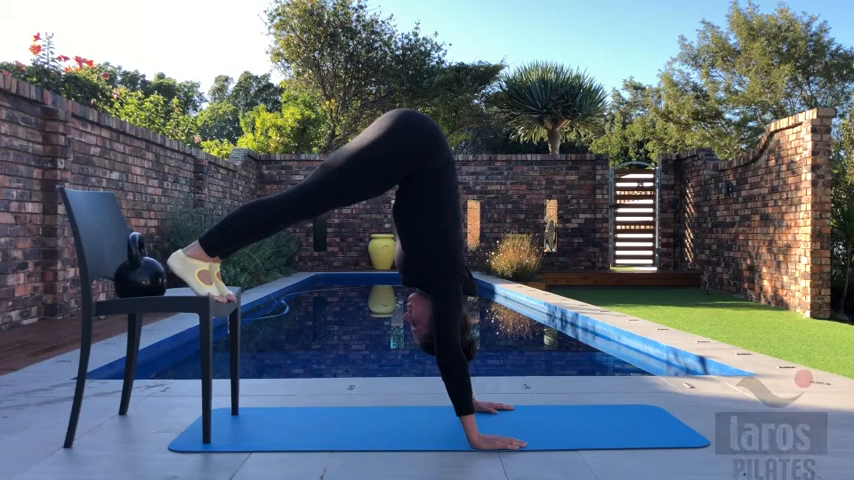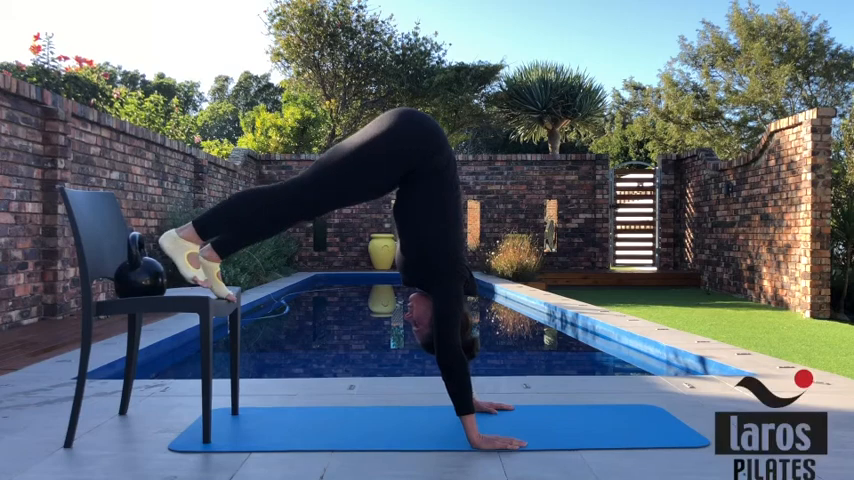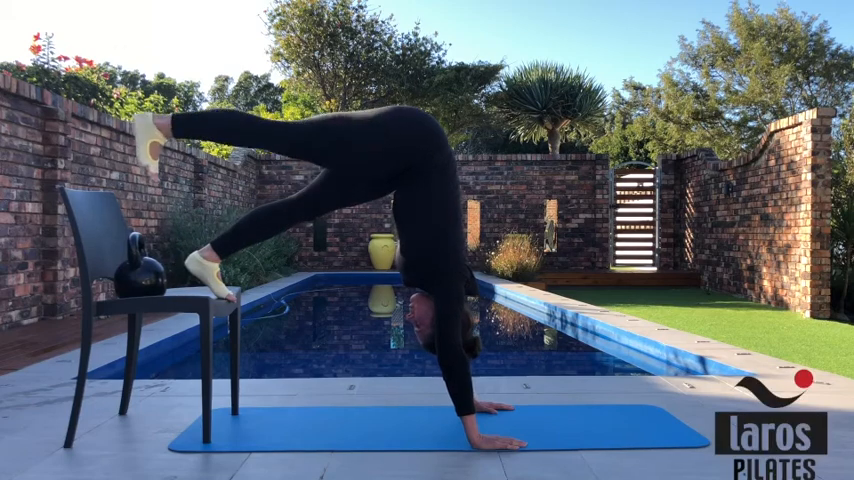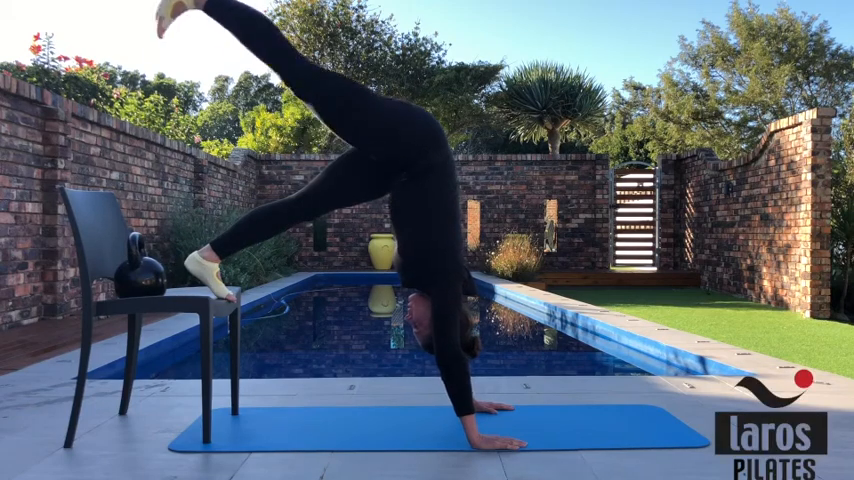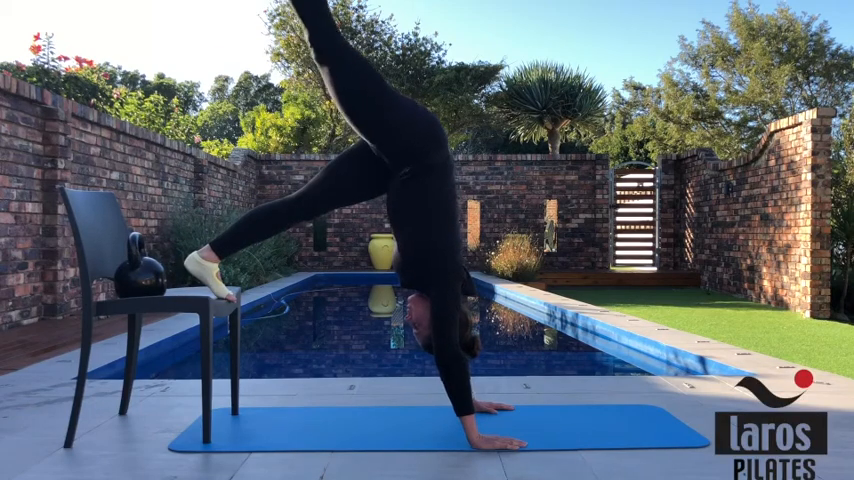
dt=0.5s
person 1, frame 1
left shoulder: (441, 275)
right shoulder: (443, 279)
left elbow: (450, 349)
right elbow: (448, 353)
left wrist: (470, 401)
left hip: (413, 146)
right hip: (410, 141)
left knee: (307, 202)
right knee: (303, 199)
left ankle: (211, 257)
right ankle: (196, 255)
person 1, frame 2
left shoulder: (444, 276)
right shoulder: (444, 280)
left elbow: (450, 349)
right elbow: (449, 352)
left wrist: (471, 401)
left hip: (412, 148)
right hip: (410, 141)
left knee: (306, 203)
right knee: (300, 193)
left ankle: (210, 255)
right ankle: (188, 237)
person 1, frame 3
left shoulder: (443, 280)
right shoulder: (443, 281)
left elbow: (451, 349)
right elbow: (450, 352)
left wrist: (469, 401)
right wrist: (474, 435)
left hip: (406, 157)
right hip: (406, 142)
left knee: (301, 205)
right knee: (279, 137)
left ankle: (209, 257)
right ankle: (166, 125)
person 1, frame 4
left shoulder: (442, 281)
right shoulder: (442, 284)
left elbow: (448, 350)
right elbow: (447, 351)
left wrist: (471, 403)
right wrist: (473, 433)
left hip: (400, 157)
right hip: (403, 143)
left knee: (301, 205)
right knee: (299, 75)
left ankle: (208, 256)
person 1, frame 5
left shoulder: (440, 279)
right shoulder: (441, 282)
left elbow: (448, 348)
right elbow: (447, 350)
left wrist: (470, 401)
right wrist: (474, 434)
left hip: (399, 155)
right hip: (404, 145)
left knee: (301, 204)
right knee: (329, 49)
left ankle: (207, 256)
